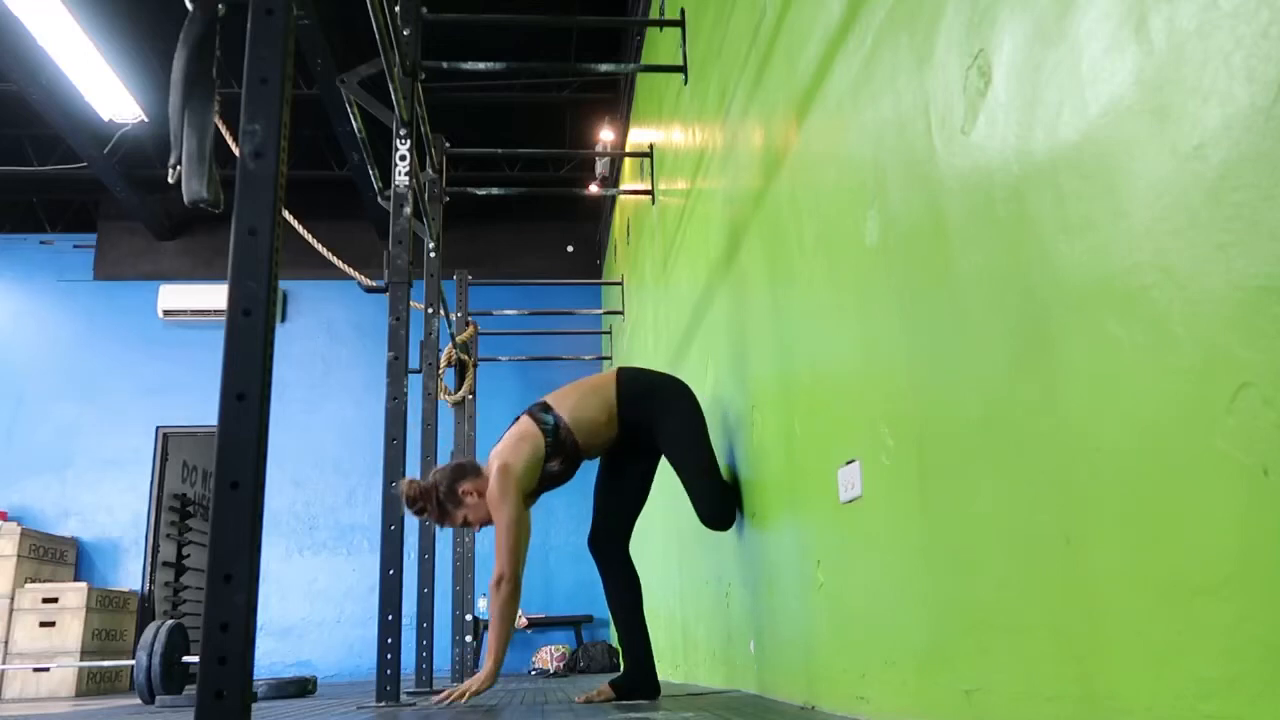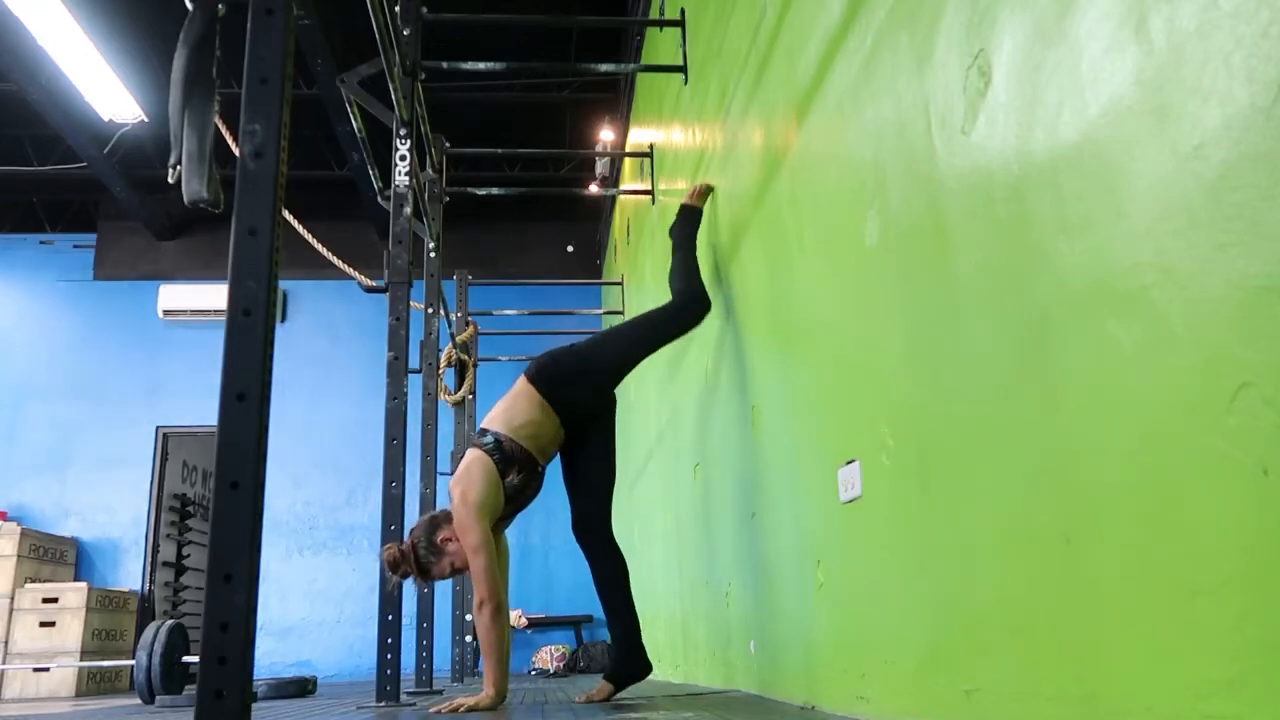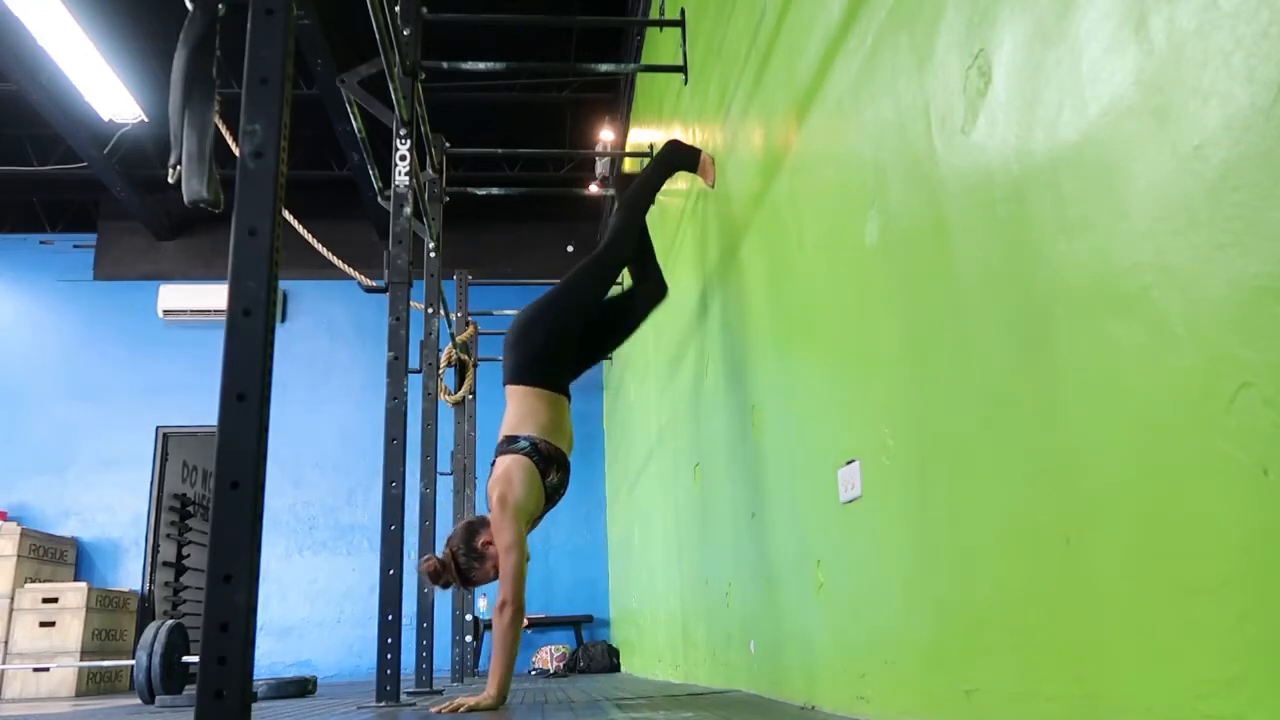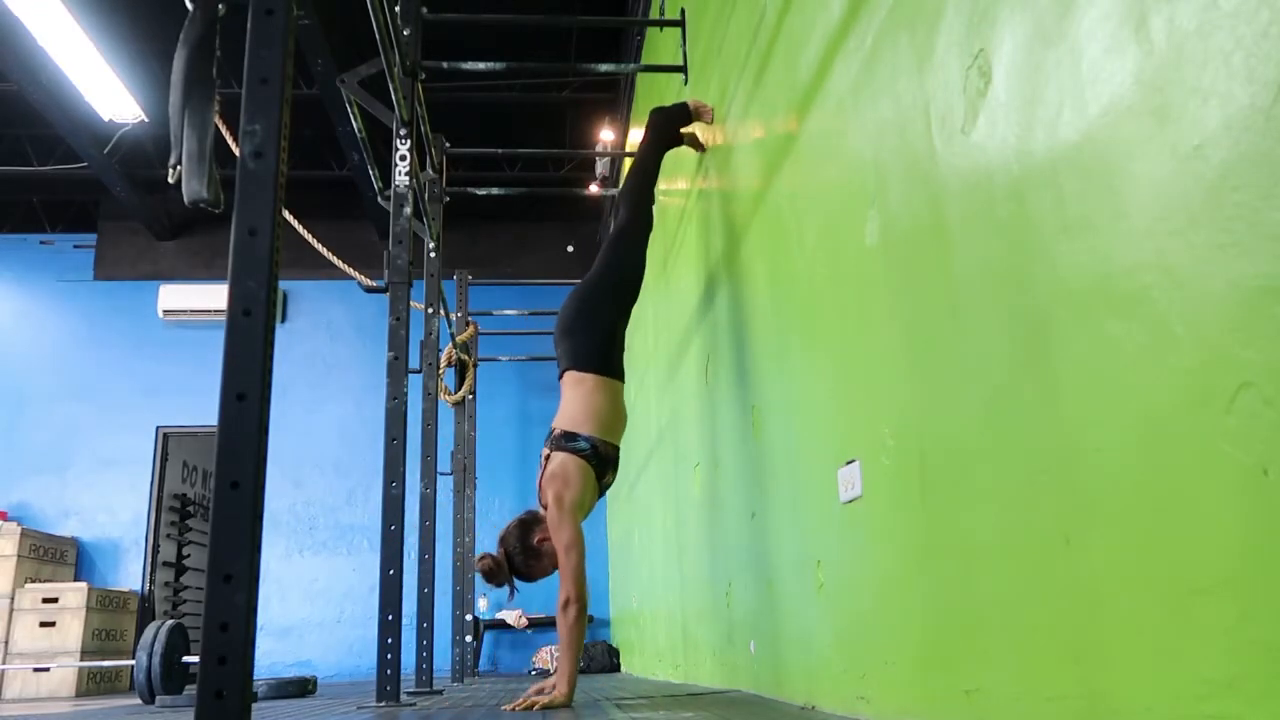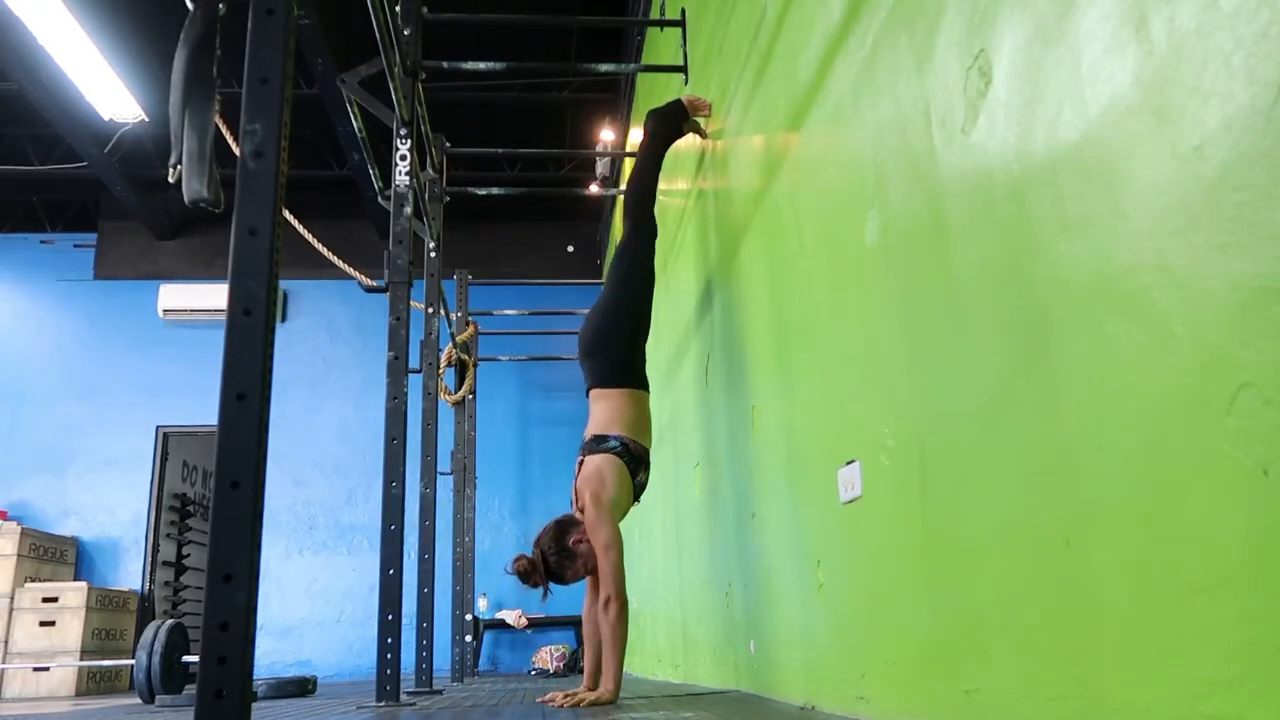
dt=1s
person 1, frame 1
left shoulder: (504, 474)
right shoulder: (502, 473)
left elbow: (506, 579)
right elbow: (508, 579)
left wrist: (489, 670)
right wrist: (491, 668)
left hip: (657, 401)
right hip: (629, 423)
left knee: (717, 512)
right knee: (606, 544)
right ankle: (639, 674)
person 1, frame 2
left shoulder: (469, 509)
right shoulder: (483, 517)
left elbow: (488, 604)
right elbow: (493, 604)
left wrist: (492, 692)
right wrist: (495, 687)
left hip: (569, 382)
right hip: (574, 408)
left knee: (689, 308)
right knee: (592, 533)
left ankle: (684, 224)
right ankle: (627, 660)
person 1, frame 3
left shoulder: (507, 505)
right shoulder: (507, 509)
left elbow: (511, 604)
right elbow: (508, 604)
left wrist: (493, 691)
right wrist: (496, 688)
left hip: (541, 347)
right hip: (544, 359)
left knee: (616, 246)
left ankle: (677, 159)
person 1, frame 4
left shoulder: (560, 497)
right shoulder: (555, 500)
left elbow: (571, 600)
left wrist: (564, 687)
right wrist: (562, 677)
left hip: (591, 337)
right hip: (586, 342)
left knee: (631, 225)
right knee: (628, 229)
left ankle: (670, 126)
person 1, frame 5
left shoulder: (595, 502)
right shoulder: (590, 504)
left elbow: (610, 599)
right elbow: (599, 599)
left wrist: (606, 687)
right wrist: (593, 682)
left hip: (615, 356)
right hip: (611, 360)
left knee: (637, 234)
right knee: (636, 237)
left ankle: (666, 127)
